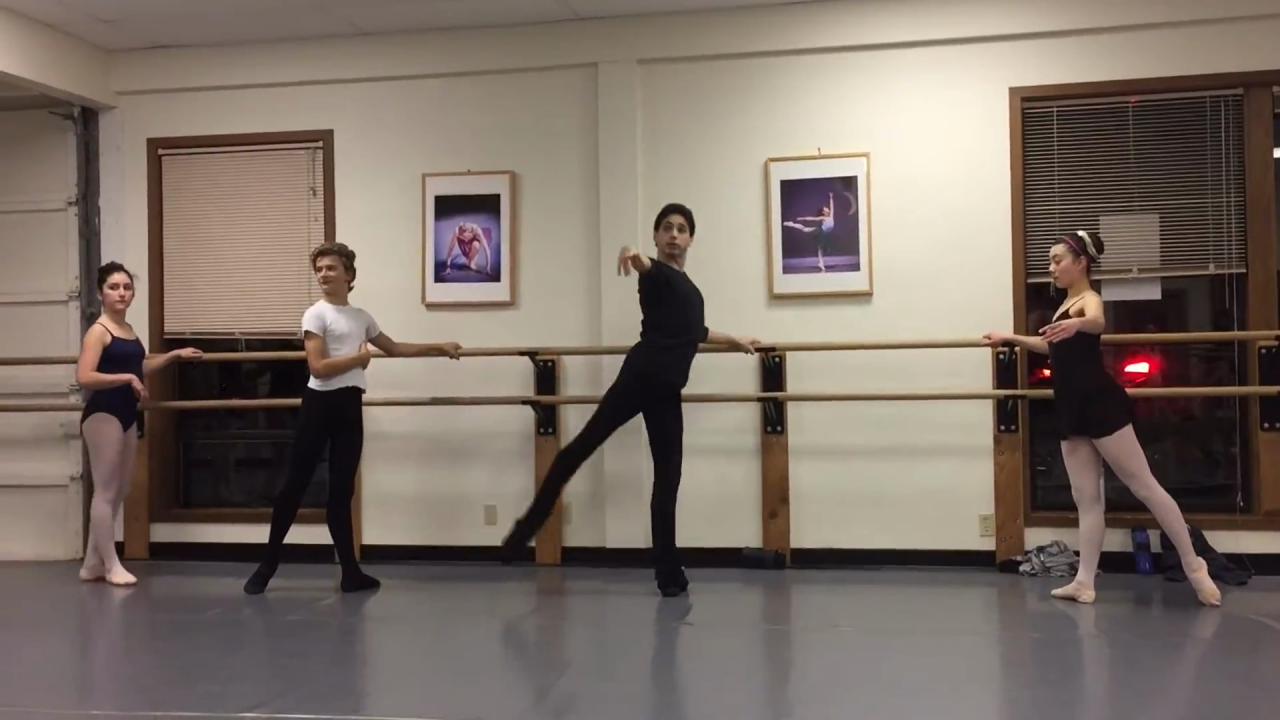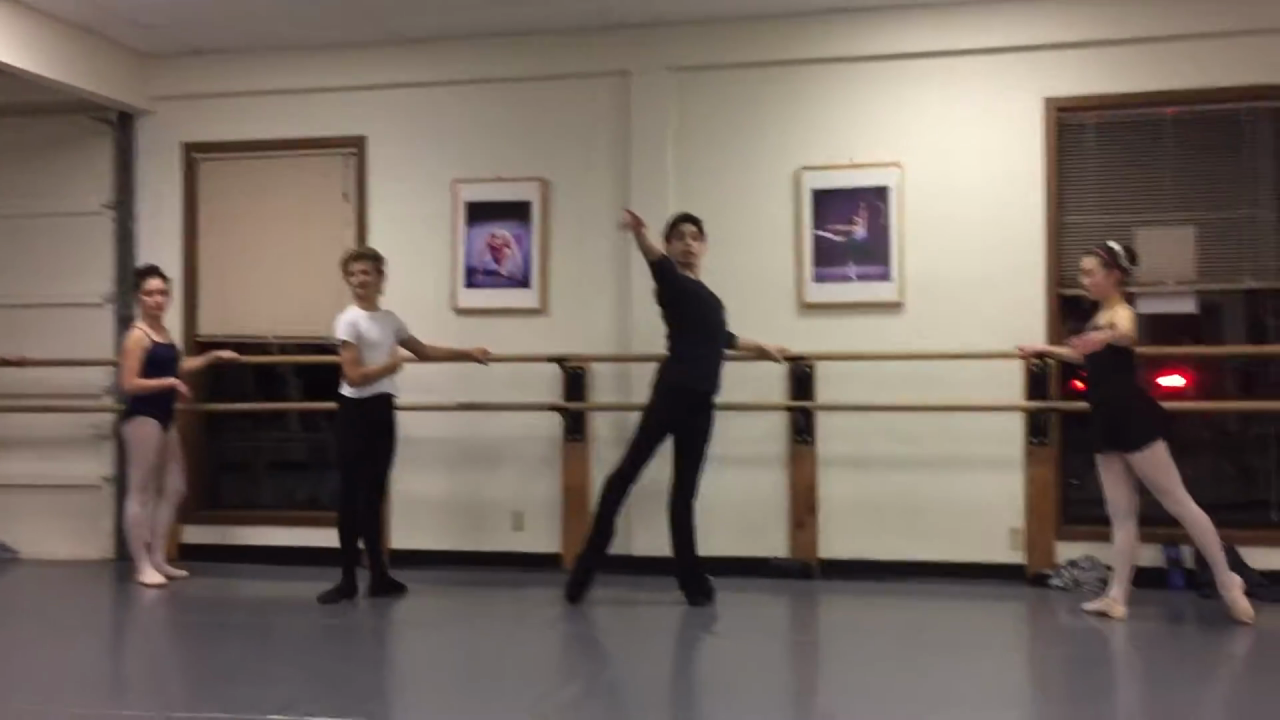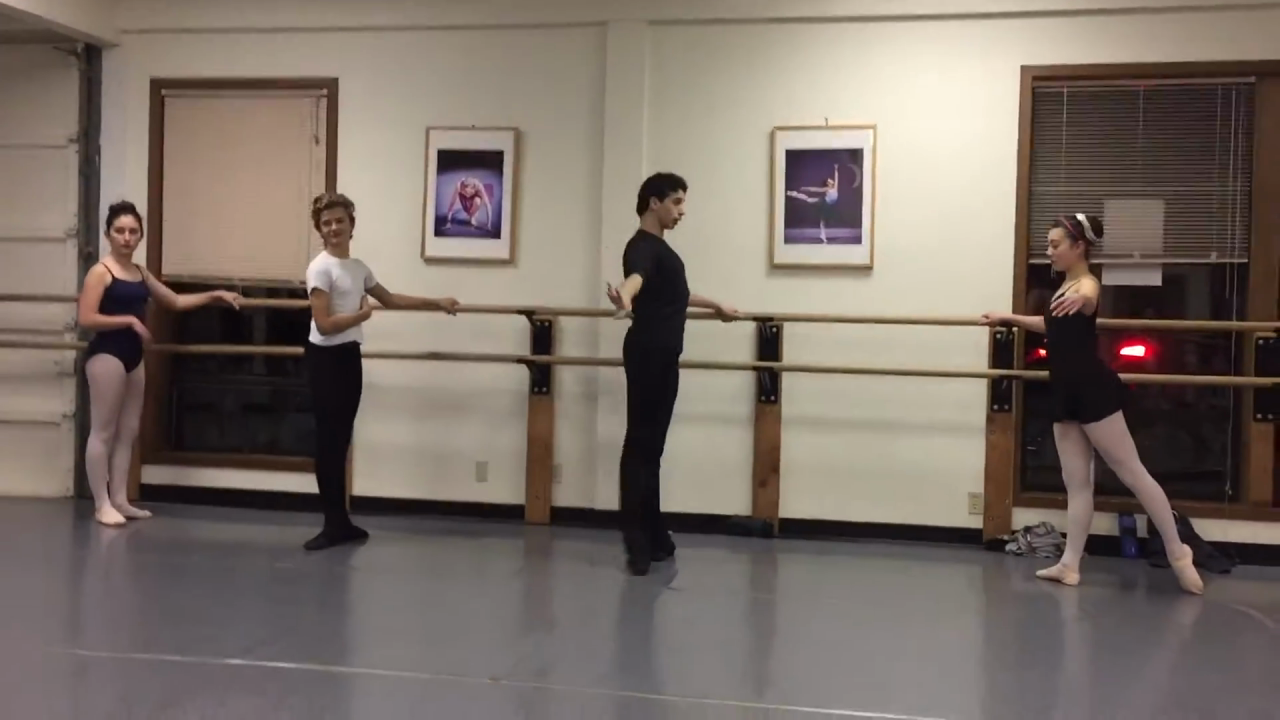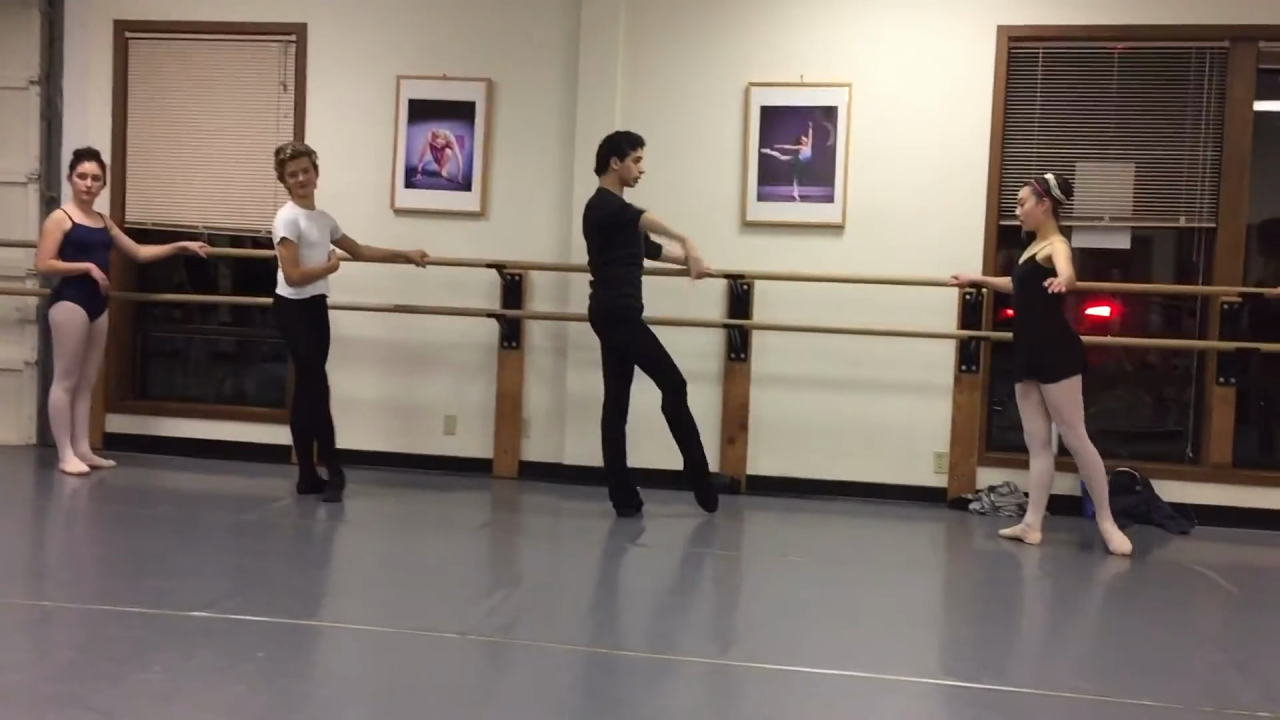
dt=0.4s
person 1, frame 1
left shoulder: (685, 285)
right shoulder: (657, 275)
right elbow: (649, 269)
left wrist: (733, 340)
right wrist: (636, 258)
left hip: (667, 390)
right hip: (642, 374)
left knee: (668, 477)
right knee: (585, 443)
left ankle: (668, 572)
right ankle: (529, 523)
person 1, frame 2
left shoulder: (704, 294)
right shoulder: (671, 281)
left elbow: (718, 337)
right elbow: (656, 260)
left wrist: (760, 347)
right wrist: (640, 236)
left hip: (699, 399)
right hip: (676, 390)
left knee: (685, 488)
right knee: (631, 466)
left ankle: (691, 580)
right ankle: (590, 559)
person 1, frame 3
left shoulder: (659, 248)
right shoulder: (642, 247)
right elbow: (637, 273)
left wrist: (715, 304)
right wrist: (626, 291)
left hip: (664, 355)
right hip: (647, 353)
left knee: (652, 444)
right knee: (641, 438)
left ankle: (650, 535)
right ankle: (637, 536)
person 1, frame 4
left shoulder: (613, 206)
right shoulder: (604, 206)
left elbow: (646, 245)
right elbow: (641, 219)
left wrist: (682, 258)
right wrist: (684, 240)
left hip: (617, 313)
right hip: (616, 313)
left knee: (617, 401)
right knee: (673, 384)
left ankle: (624, 494)
right ankle: (698, 476)
person 2, frame 1
left shoulder: (1089, 299)
right shoulder: (1066, 304)
left elbow: (1098, 322)
right elbow: (1051, 345)
left wrist: (1077, 324)
right wrist: (1009, 338)
left hip: (1100, 405)
right hip: (1073, 410)
left knee: (1144, 486)
right knee: (1086, 499)
left ankle: (1193, 565)
right ankle: (1084, 582)
person 2, frame 2
left shoulder: (1121, 312)
right shoulder: (1101, 316)
left elbow: (1127, 336)
right elbow: (1085, 356)
left wrist: (1107, 336)
right wrist: (1042, 349)
left hip: (1134, 420)
right hip: (1108, 423)
left knee: (1178, 502)
right knee: (1120, 514)
left ankle: (1227, 581)
right ankle: (1116, 597)
person 2, frame 3
left shoulder: (1085, 284)
right shoulder: (1065, 286)
left elbow: (1090, 303)
right elbow: (1051, 325)
left wrist: (1080, 299)
right wrist: (1008, 317)
left hip: (1093, 391)
right hip: (1067, 394)
left knee: (1132, 473)
right knee: (1076, 483)
left ankle: (1177, 553)
right ankle: (1070, 564)
person 2, frame 4
left shoulder: (1056, 245)
right shoulder: (1033, 247)
left elbow: (1067, 271)
left wrist: (1063, 279)
right wrist: (976, 279)
left hip: (1055, 351)
right hip: (1029, 353)
left knee: (1075, 438)
right knee: (1037, 443)
left ankle: (1106, 520)
right ankle: (1032, 523)
person 3, frame 1
left shoulder: (361, 316)
right shoulder: (316, 314)
left elbow: (395, 348)
right elbow: (318, 367)
left wrist: (438, 348)
right wrist: (358, 358)
left hip: (350, 405)
right hip: (320, 403)
left knee: (342, 491)
right knee: (297, 483)
left ankle: (351, 571)
right ankle: (268, 563)
person 3, frame 2
left shoulder: (389, 319)
right shoulder: (348, 321)
left elbow: (424, 350)
right elbow: (353, 376)
left wrist: (468, 352)
right wrist: (391, 364)
left hip: (382, 409)
right hip: (355, 410)
left knee: (375, 494)
right knee: (352, 494)
left ankle: (379, 576)
right ankle: (348, 578)
person 3, frame 3
left shoulder: (359, 267)
right shoulder: (320, 268)
left elbow: (391, 300)
right elbow: (325, 324)
left wrist: (436, 302)
right wrist: (362, 313)
left hip: (350, 356)
right hip: (325, 358)
left knee: (341, 441)
right knee: (329, 440)
left ankle: (339, 522)
right ankle: (334, 524)
person 3, frame 4
left shoulder: (323, 218)
right shoulder: (288, 219)
left elbow: (359, 251)
right elbow: (293, 276)
left wrist: (406, 255)
right wrist: (330, 265)
left hip: (315, 307)
right hip: (294, 309)
left knee: (308, 390)
right knee: (316, 388)
left ankle: (309, 475)
right ankle: (333, 471)
person 4, frame 1
left shoulder: (129, 330)
right shoulder: (98, 331)
right elbow: (84, 377)
left wrist: (174, 355)
right wrist: (127, 378)
left hip: (127, 416)
right hip: (103, 415)
left knee: (118, 493)
right knee: (106, 492)
left ankle: (92, 564)
right ankle: (111, 565)
person 4, frame 2
left shoulder: (163, 332)
right shoulder: (136, 336)
left elbow: (175, 368)
right elbow: (129, 385)
left wrist: (213, 356)
right wrist: (171, 383)
left hip: (164, 417)
right hip: (142, 418)
left knee: (175, 489)
right knee: (140, 493)
left ankle: (157, 558)
right ankle: (142, 565)
person 4, frame 3
left shoulder: (140, 273)
right shoulder: (100, 272)
left elbow: (176, 302)
right elbow: (86, 319)
left wrist: (214, 296)
right wrist: (129, 320)
left hip: (133, 356)
right hip: (107, 355)
left knee: (129, 431)
right knee: (103, 431)
left ankle: (120, 500)
right ankle: (102, 505)
person 4, frame 4
left shoulder: (104, 221)
right shoulder: (59, 218)
left elbow: (138, 253)
right elbow: (43, 264)
left wrist: (179, 247)
right wrist: (86, 267)
left hip: (98, 304)
right hip: (70, 302)
left knee: (87, 381)
right knee: (66, 380)
left ankle: (82, 449)
right ankle: (66, 455)
